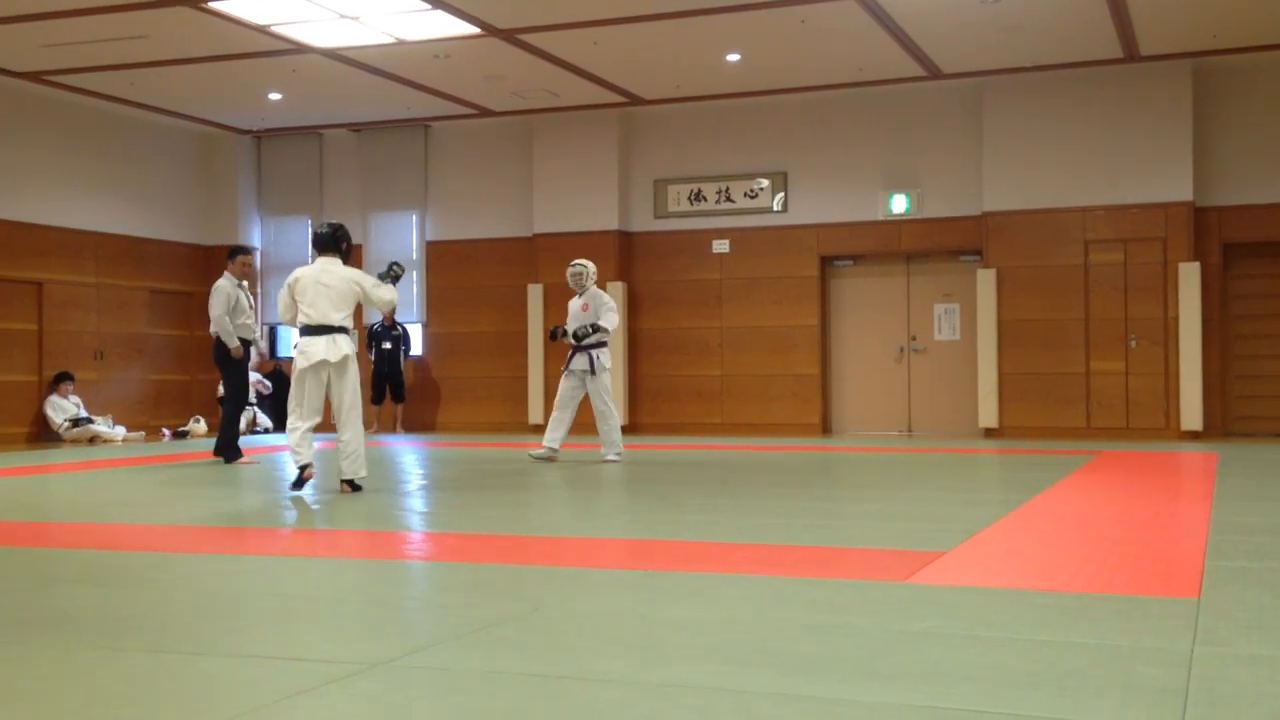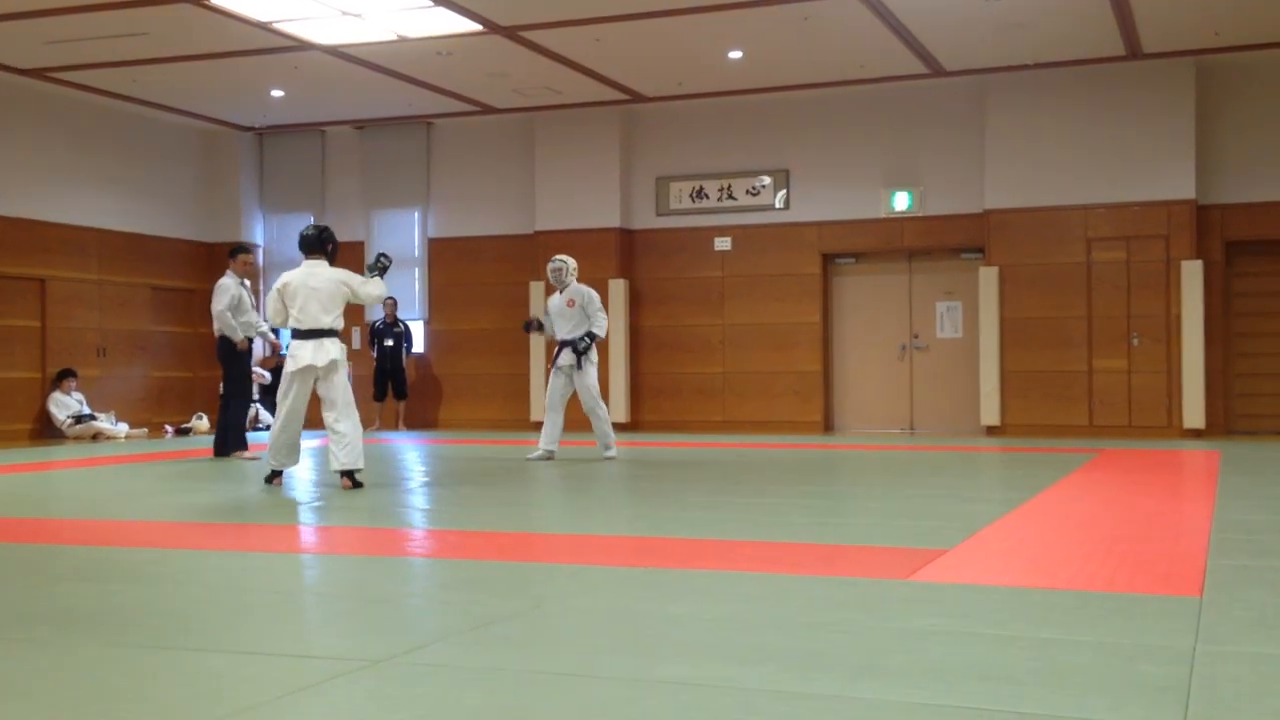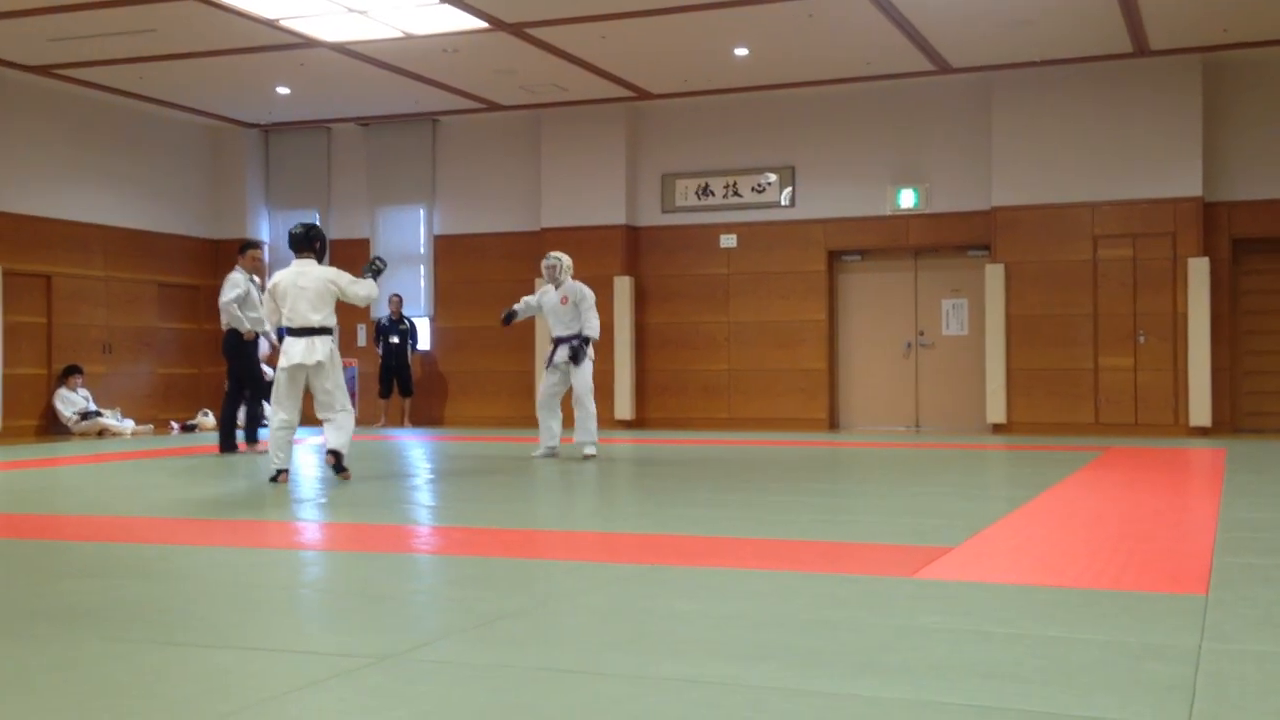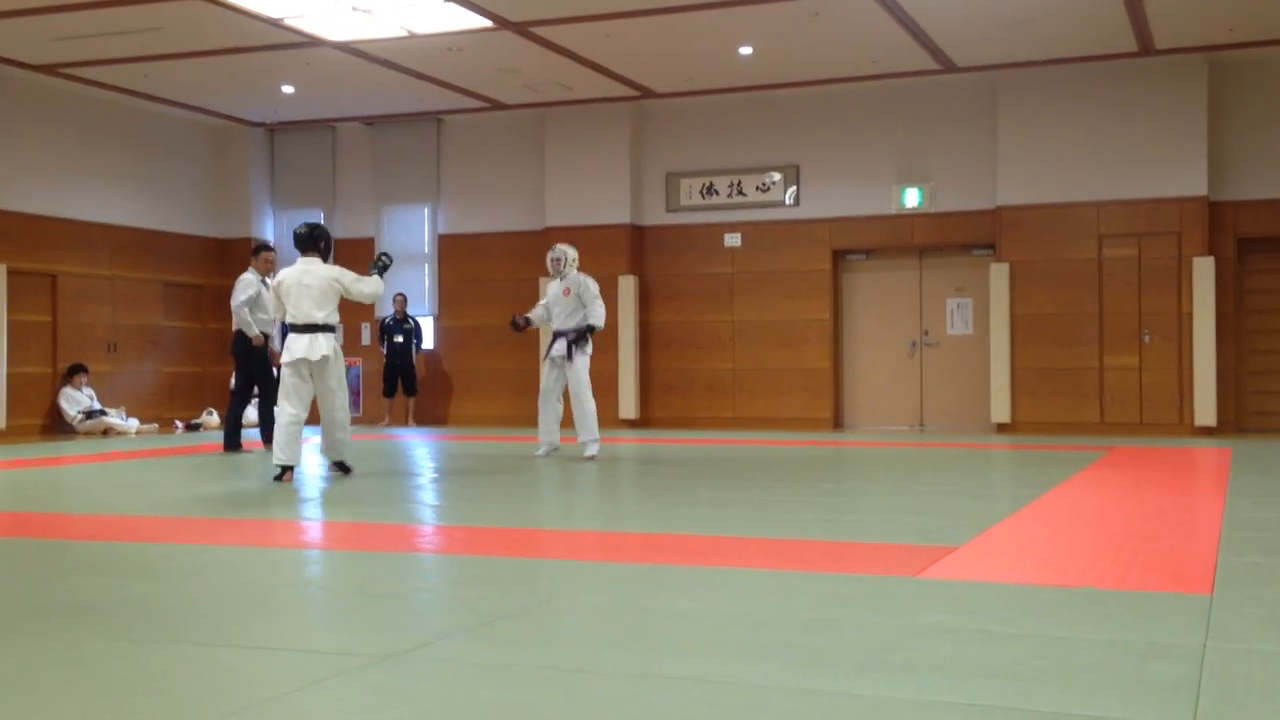
dt=0.2s
person 1, frame 1
left shoulder: (298, 276)
right shoulder: (354, 276)
left elbow: (285, 315)
right elbow: (387, 301)
right wrist: (389, 281)
left hip: (309, 347)
right hip: (340, 347)
left knee: (301, 413)
right knee: (349, 416)
left ankle: (304, 465)
right ankle: (349, 477)
person 1, frame 2
left shoulder: (287, 279)
right shoulder: (341, 277)
left elbow: (275, 318)
right elbow: (376, 294)
right wrist: (377, 274)
left hip: (300, 350)
right hip: (330, 350)
left knee: (288, 414)
right knee: (342, 414)
left ankle: (277, 470)
right ankle: (347, 470)
person 1, frame 3
left shoulder: (278, 279)
right shoulder: (331, 276)
left elbow: (272, 318)
right elbow: (366, 295)
right wrist: (371, 276)
left hip: (292, 347)
right hip: (322, 347)
left knee: (283, 413)
right knee: (338, 408)
left ankle: (281, 469)
right ankle: (334, 452)
person 1, frame 4
left shoulder: (283, 276)
right shoulder: (334, 274)
left elbow: (278, 313)
right elbow: (371, 292)
right wrist: (377, 272)
left hip: (295, 343)
right hip: (325, 344)
left knee: (290, 408)
right knee: (334, 408)
left ankle: (286, 466)
right ankle: (336, 458)
person 2, frame 1
left shoulder: (242, 288)
right shoulder: (223, 287)
right elbow: (219, 318)
left wrist: (257, 344)
right wrist: (234, 344)
left hip: (240, 347)
right hip: (230, 349)
left knee: (238, 399)
right knee: (235, 400)
left ankle: (223, 448)
right ankle: (231, 453)
person 2, frame 2
left shoulder: (244, 286)
right shoulder: (226, 284)
left elbow: (253, 318)
right elbow: (220, 313)
left wrist: (269, 337)
right wrist: (238, 337)
left hip: (241, 346)
right hip: (232, 346)
left knee: (231, 397)
right knee: (241, 395)
left ankle: (222, 447)
right ankle: (237, 446)
person 2, frame 3
left shoulder: (253, 282)
right shoulder: (236, 279)
left elbow: (259, 316)
right elbow: (226, 304)
left wrist: (271, 338)
right wrist: (245, 328)
left hip: (246, 341)
right hip: (239, 340)
left knee: (235, 392)
right knee: (256, 389)
left ankle: (227, 443)
right ankle: (252, 440)
person 2, frame 4
left shoulder: (264, 283)
right shoulder: (248, 280)
right elbow: (238, 307)
left wrist: (273, 345)
right wrist: (253, 333)
left hip: (256, 343)
right hip: (250, 342)
left knee: (242, 393)
right knee: (268, 390)
left ankle: (231, 442)
right ankle: (269, 439)
person 3, frame 1
left shoulder: (600, 297)
right shoulder: (574, 302)
left elbow: (610, 320)
left wrist: (590, 329)
right wrist: (561, 332)
left hip: (595, 357)
right hip: (576, 358)
left knee: (603, 406)
right knee: (563, 404)
left ankle: (613, 450)
right ankle: (550, 448)
person 3, frame 2
left shoulder: (584, 292)
right shoulder: (553, 300)
left elbow: (600, 320)
right elbow: (551, 326)
left wrist: (587, 339)
right wrist: (536, 325)
left hip: (582, 354)
right hip: (562, 354)
left knee: (591, 400)
right knee: (553, 402)
left ankle: (608, 444)
right ankle: (547, 448)
person 3, frame 3
left shoulder: (578, 289)
right shoulder: (545, 293)
left elbow: (591, 319)
right elbow: (527, 305)
left wrist: (583, 343)
right wrist: (511, 313)
left hip: (577, 350)
right hip: (558, 351)
left knee: (582, 394)
right knee: (546, 398)
left ankle: (588, 442)
right ankle: (550, 445)
person 3, frame 4
left shoulder: (582, 281)
right shoulder: (552, 287)
left elbow: (596, 308)
right elbow: (545, 310)
left wrist: (587, 331)
right wrist: (525, 320)
left hip: (576, 344)
right hip: (557, 344)
left knee: (580, 391)
right knee: (548, 393)
left ankle: (590, 441)
right ankle: (549, 441)
